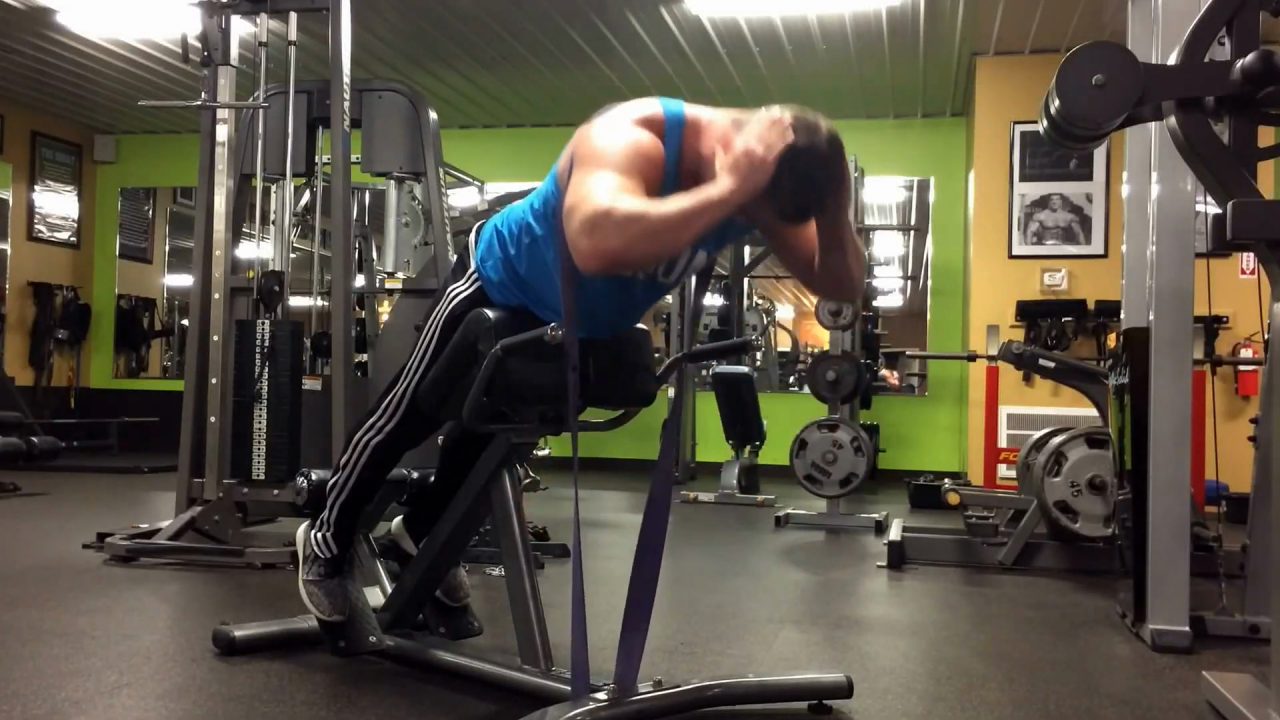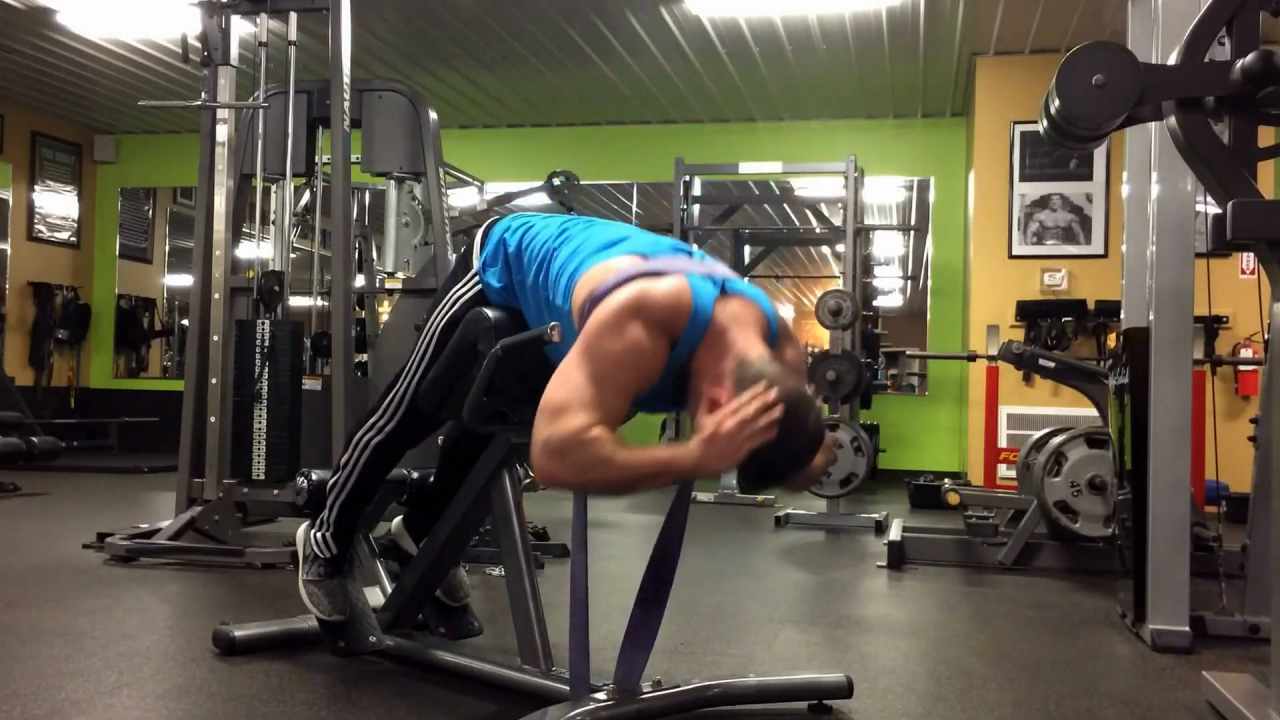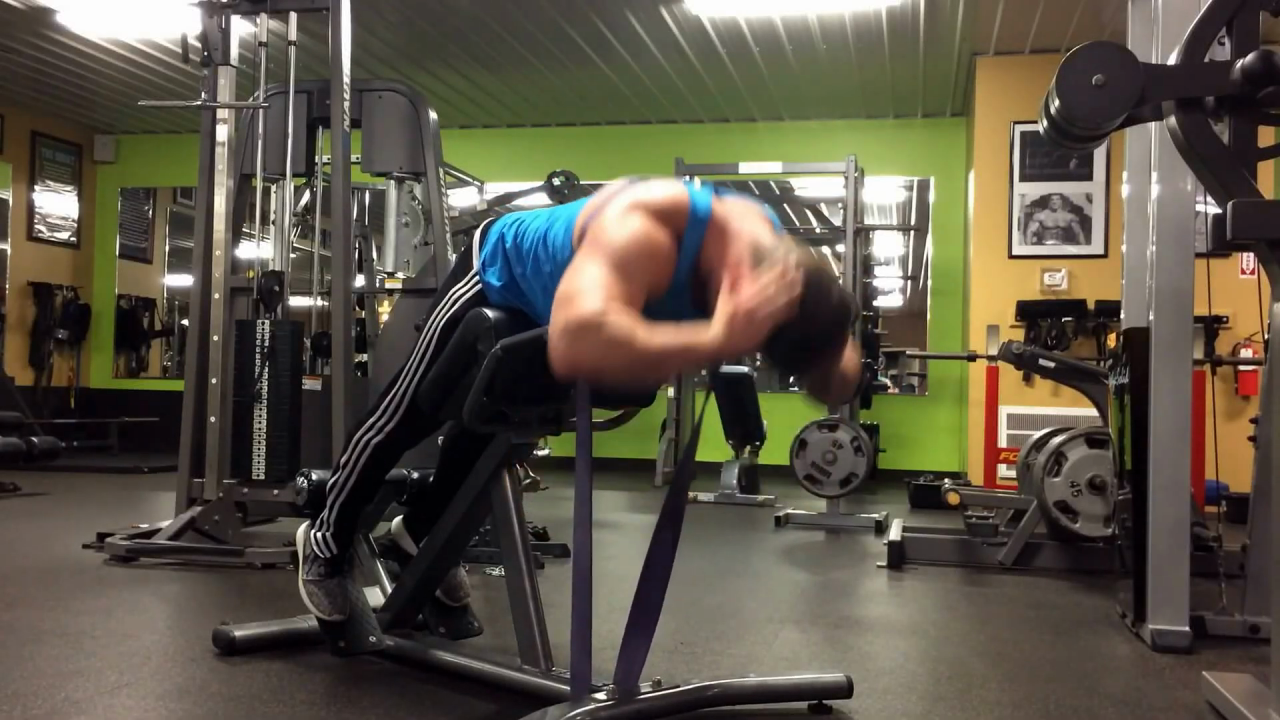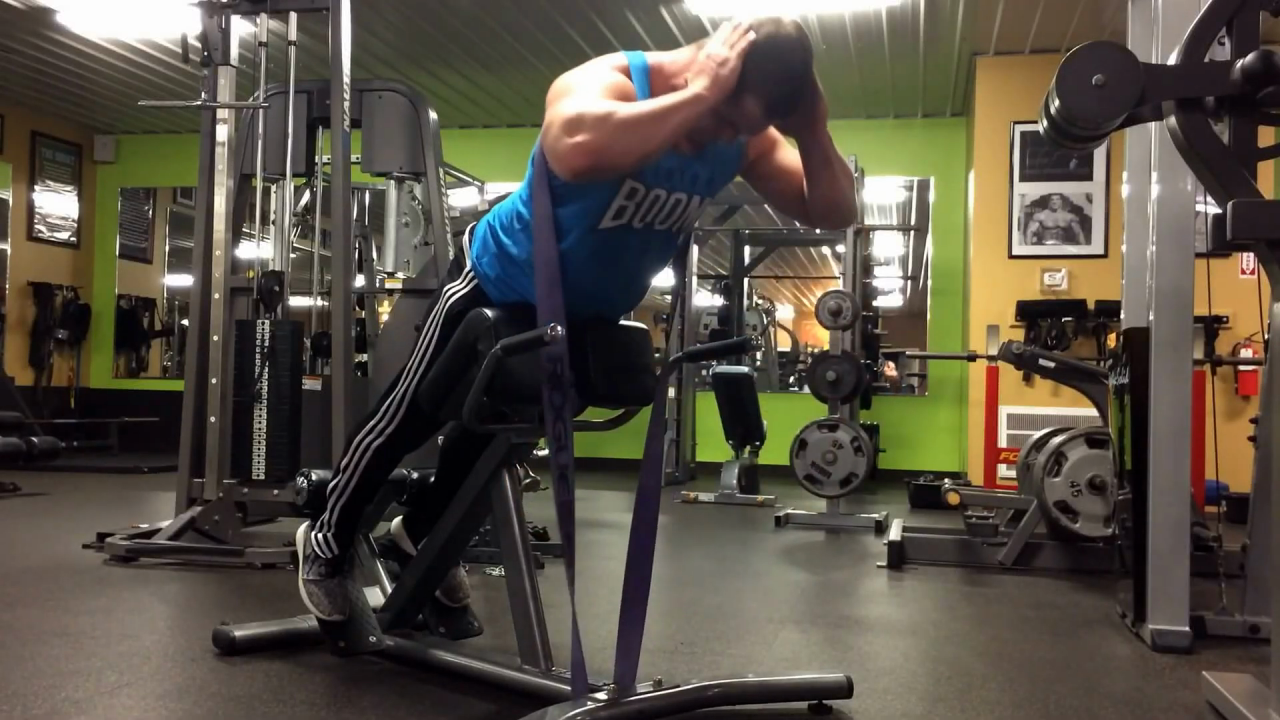
dt=0.5s
person 1, frame 1
left shoulder: (757, 179)
right shoulder: (630, 136)
left elbow: (842, 286)
right elbow: (597, 243)
left wrist: (833, 211)
right wrist: (728, 189)
right hip: (502, 284)
right knee: (406, 420)
left ankle: (423, 531)
right ankle: (326, 543)
person 1, frame 2
left shoulder: (774, 342)
right shoulder: (642, 318)
left elbow: (787, 440)
right elbow: (557, 451)
left wrist: (806, 460)
right wrist: (697, 456)
left hip: (569, 267)
right hip: (506, 267)
right knee: (411, 417)
left ankle: (421, 530)
right ankle: (325, 543)
person 1, frame 3
left shoulder: (784, 266)
right shoulder: (643, 229)
left elbow: (838, 381)
right elbow: (577, 345)
left wrist: (837, 369)
right wrist: (718, 335)
left hip: (559, 304)
right hip: (505, 276)
right knee: (409, 417)
left ankle: (423, 531)
right ankle: (327, 543)
person 1, frame 4
left shoulder: (743, 134)
right shoulder: (607, 83)
left elbow: (833, 212)
right elbow: (574, 151)
left wrist: (811, 130)
right wrist: (698, 97)
left hip: (586, 315)
right hip: (497, 283)
right knee: (408, 421)
left ankle: (425, 532)
right ankle: (326, 546)
